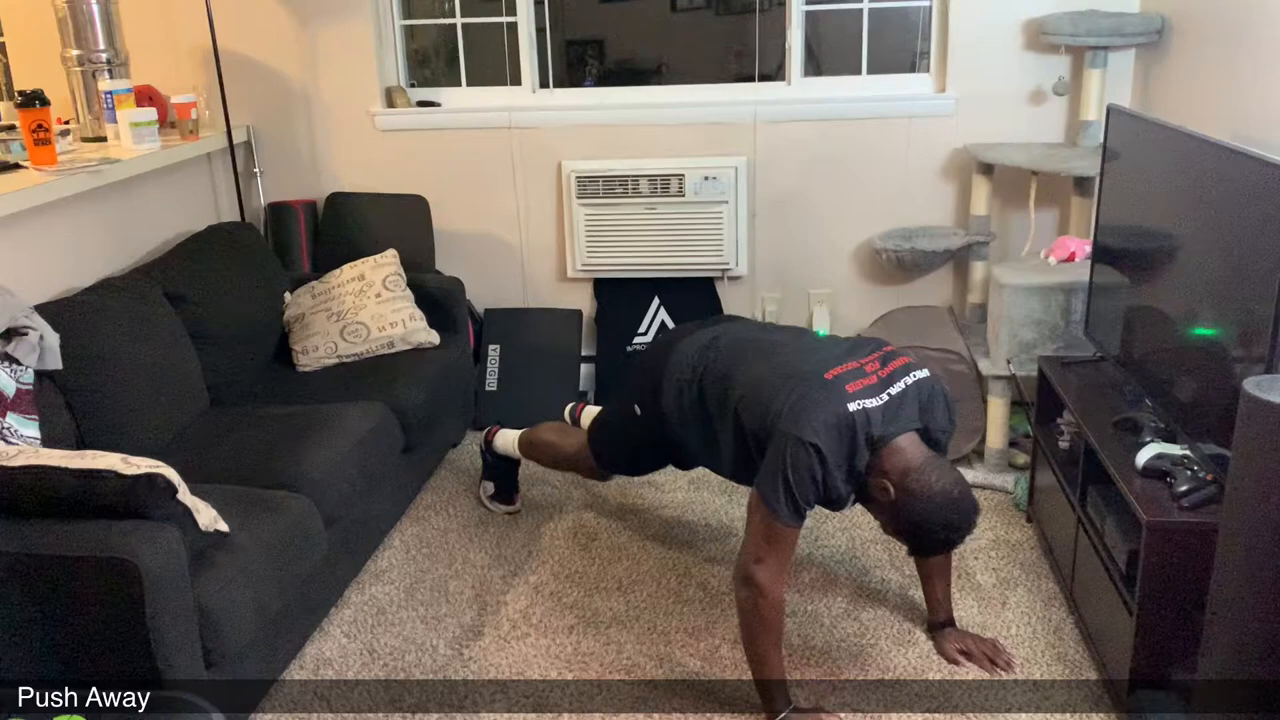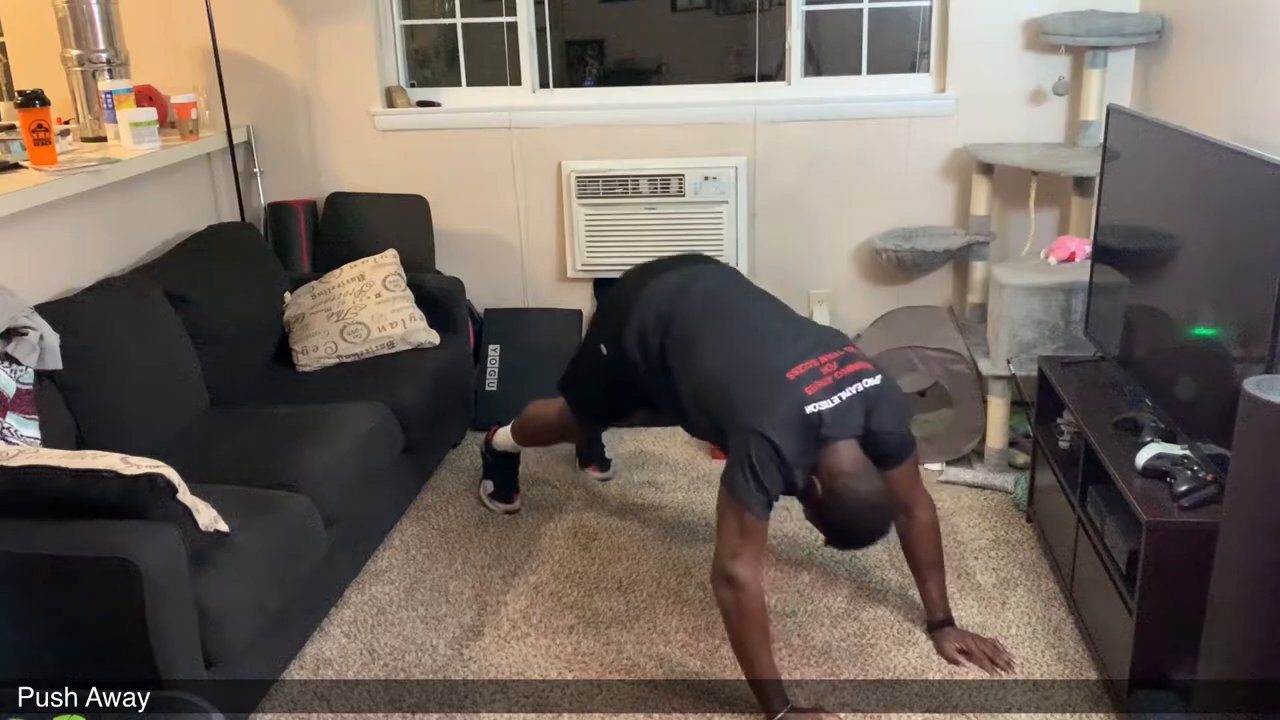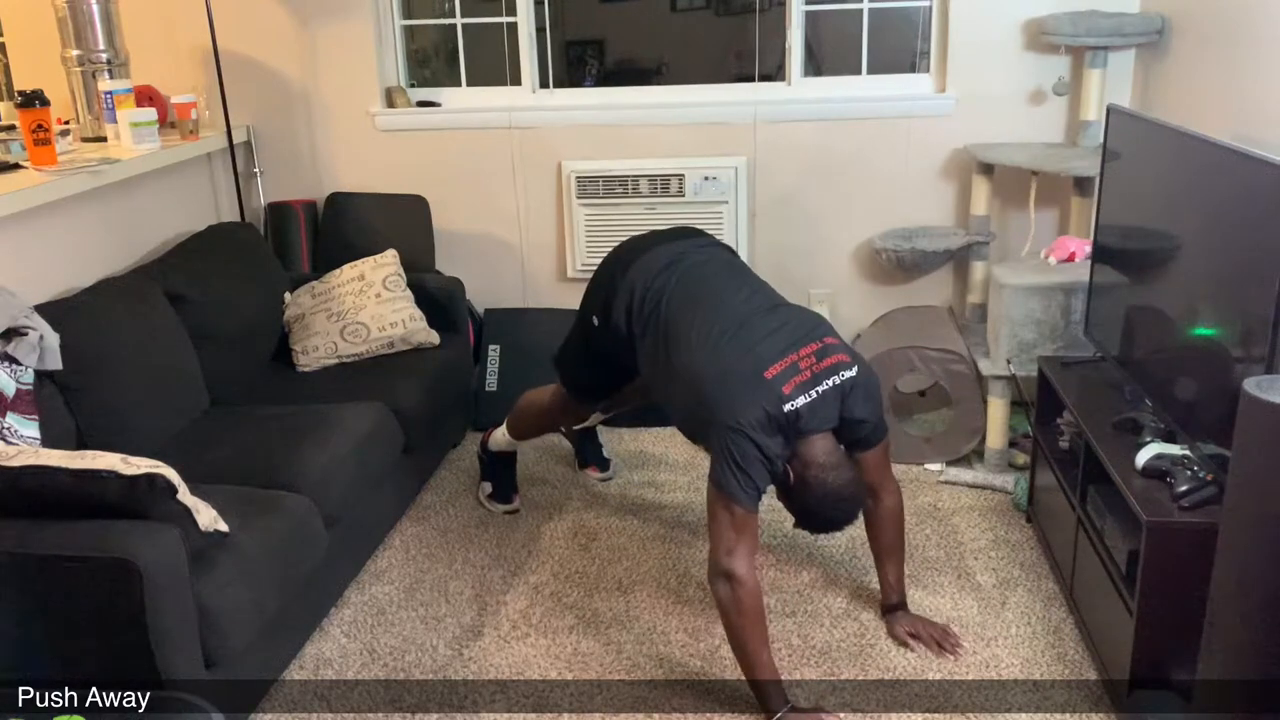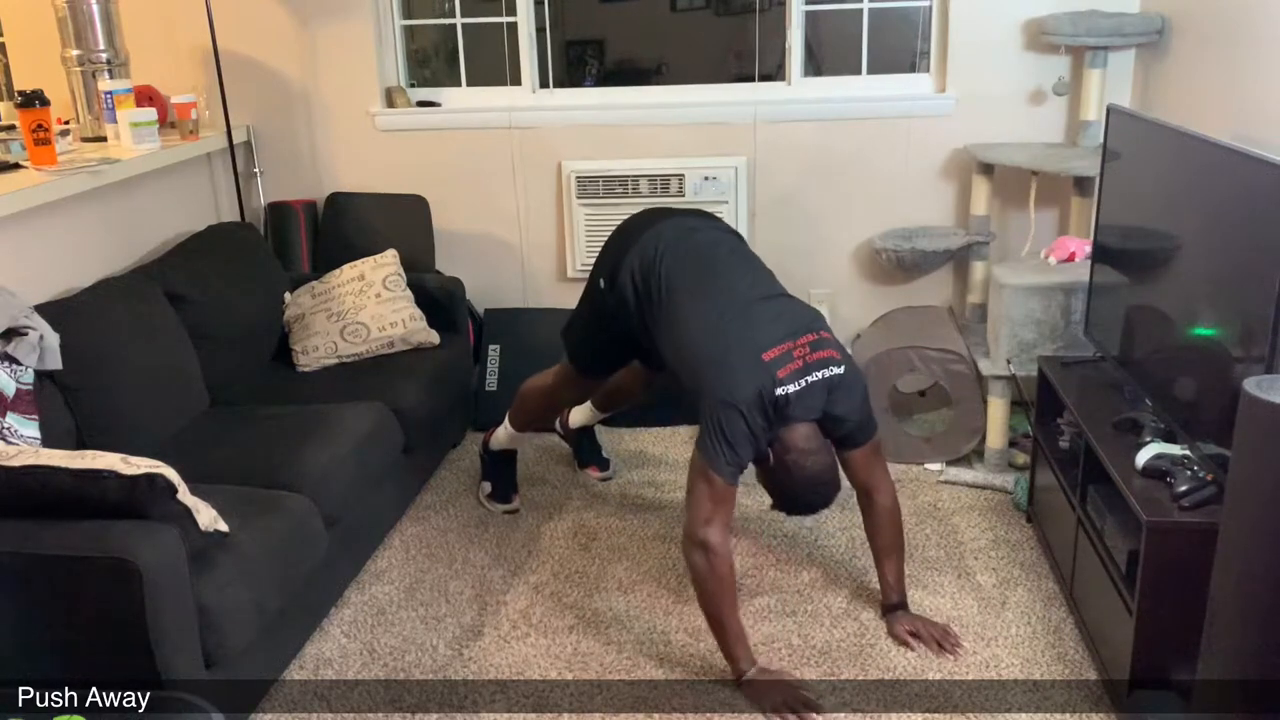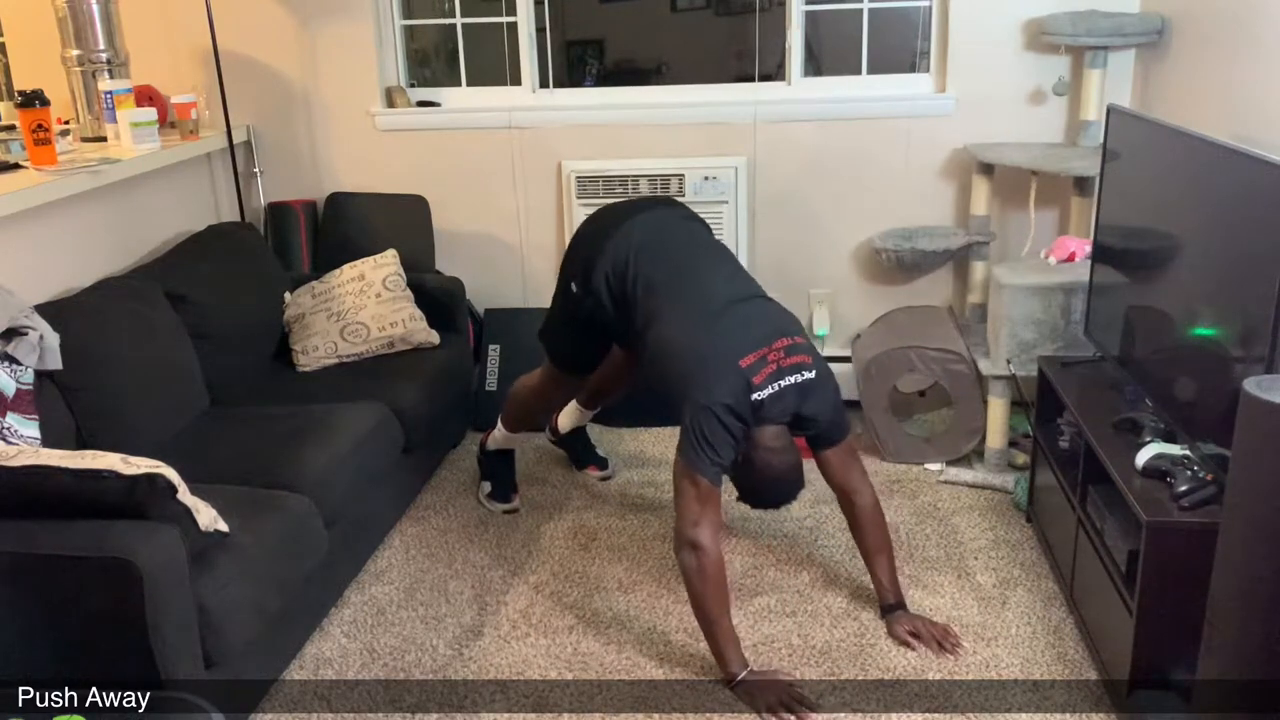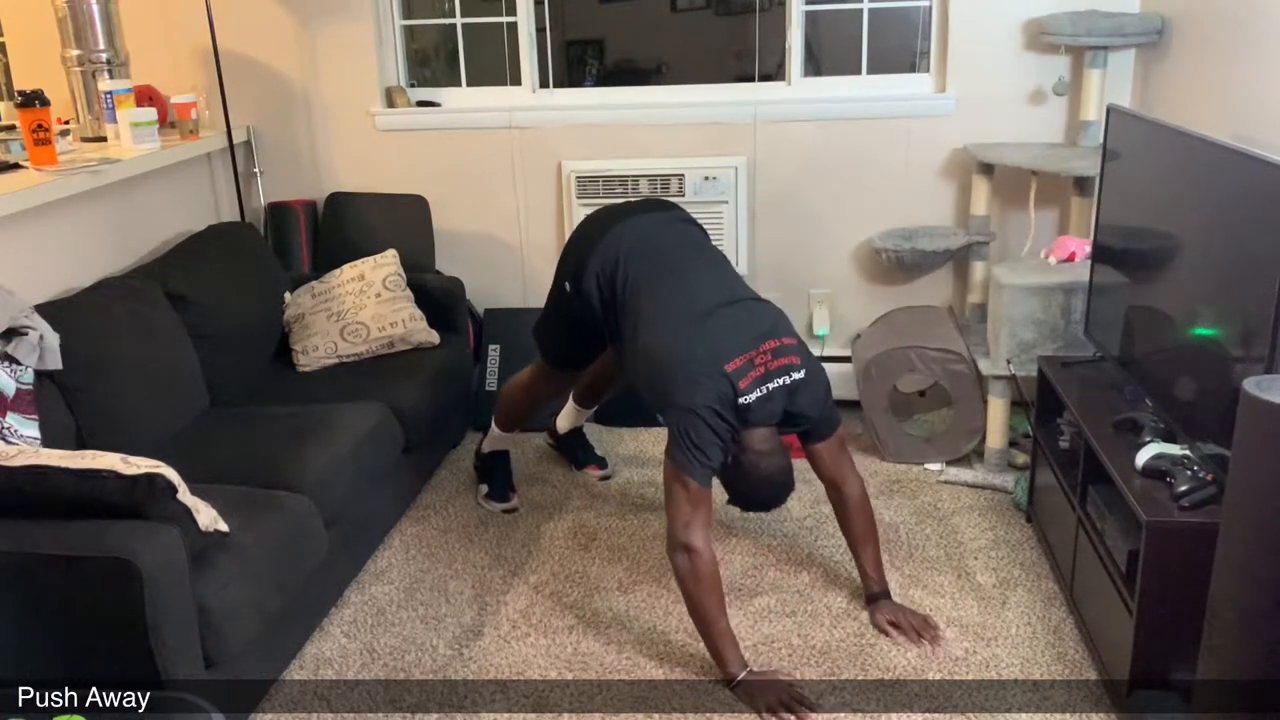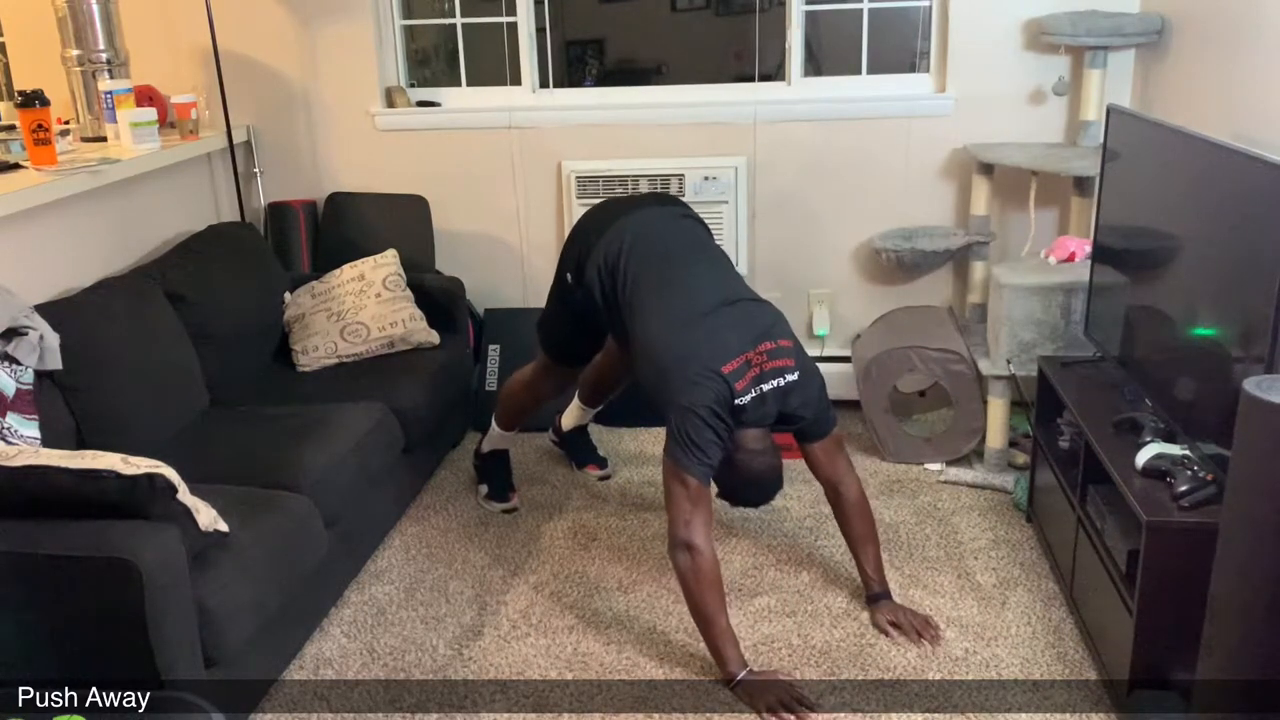
dt=0.4s
person 1, frame 1
left shoulder: (930, 402)
right shoulder: (816, 441)
left elbow: (934, 515)
right elbow: (757, 578)
left wrist: (942, 624)
left hip: (728, 350)
right hip: (680, 377)
right knee: (597, 457)
left ankle: (590, 416)
right ankle: (503, 445)
person 1, frame 2
left shoulder: (878, 399)
right shoulder: (772, 438)
left elbow: (915, 507)
right elbow: (736, 575)
left wrist: (942, 624)
left hip: (705, 283)
right hip: (644, 308)
left knee: (615, 409)
right knee: (578, 417)
left ankle: (588, 437)
right ankle: (502, 445)
person 1, frame 3
left shoulder: (856, 385)
right shoulder: (749, 428)
left elbow: (883, 492)
right elbow: (732, 571)
left wrist: (895, 607)
left hip: (699, 258)
right hip: (633, 282)
left knee: (647, 380)
right knee: (573, 396)
left ankle: (581, 426)
right ankle: (498, 445)
person 1, frame 4
left shoulder: (841, 382)
right shoulder: (740, 404)
left elbow: (876, 488)
right elbow: (705, 542)
left wrist: (896, 605)
right wrist: (747, 672)
left hip: (703, 238)
right hip: (638, 257)
left knee: (644, 373)
right knee: (577, 377)
left ankle: (576, 424)
right ankle: (501, 444)
person 1, frame 5
left shoulder: (811, 382)
right shoulder: (716, 405)
left elbow: (856, 489)
right elbow: (696, 543)
left wrist: (894, 607)
right wrist: (738, 675)
left hip: (673, 228)
right hip: (610, 249)
left knee: (627, 360)
right knee: (561, 376)
left ankle: (569, 427)
right ankle: (497, 447)
person 1, frame 6
left shoulder: (802, 379)
right shoulder: (703, 406)
left elbow: (844, 481)
right elbow: (688, 546)
left wrist: (878, 595)
right wrist: (739, 674)
left hip: (666, 230)
right hip: (602, 251)
left knee: (617, 356)
right knee: (554, 374)
left ankle: (567, 429)
right ankle: (493, 448)
person 1, frame 7
left shoulder: (798, 379)
right shoulder: (699, 405)
left elbow: (842, 480)
right elbow: (689, 544)
left wrist: (879, 595)
right wrist: (738, 674)
left hip: (671, 223)
right hip: (604, 244)
left knee: (623, 355)
right knee: (557, 370)
left ankle: (571, 427)
right ankle: (493, 447)
